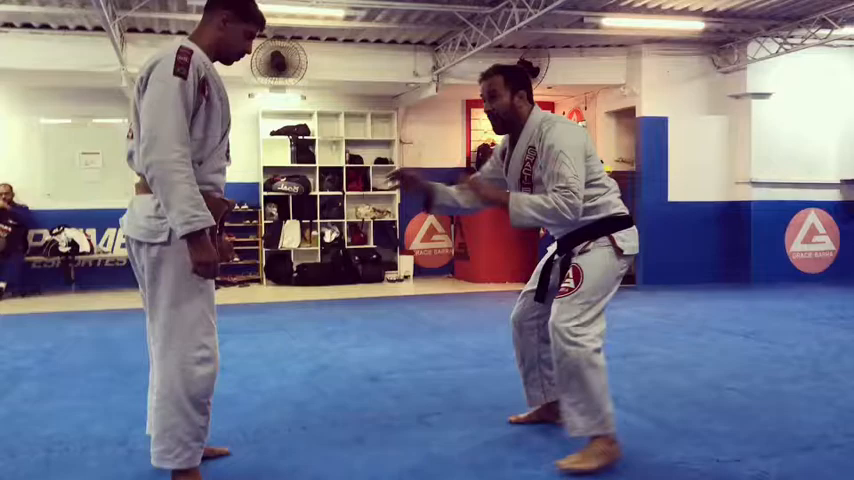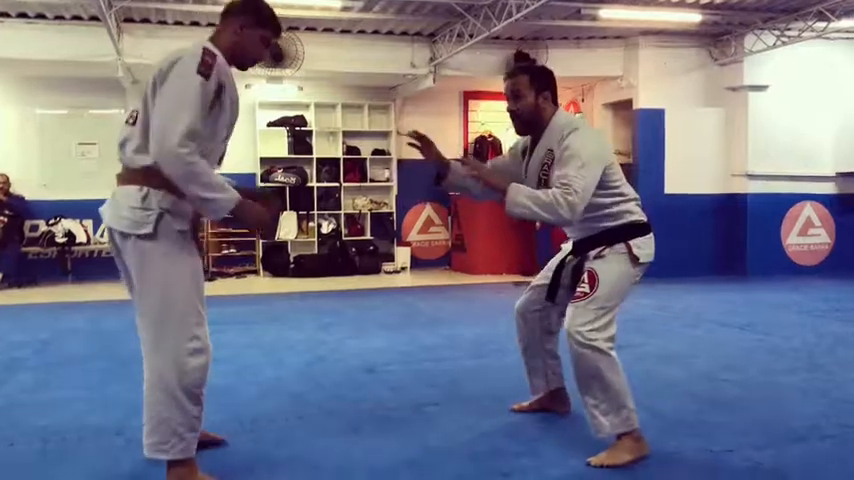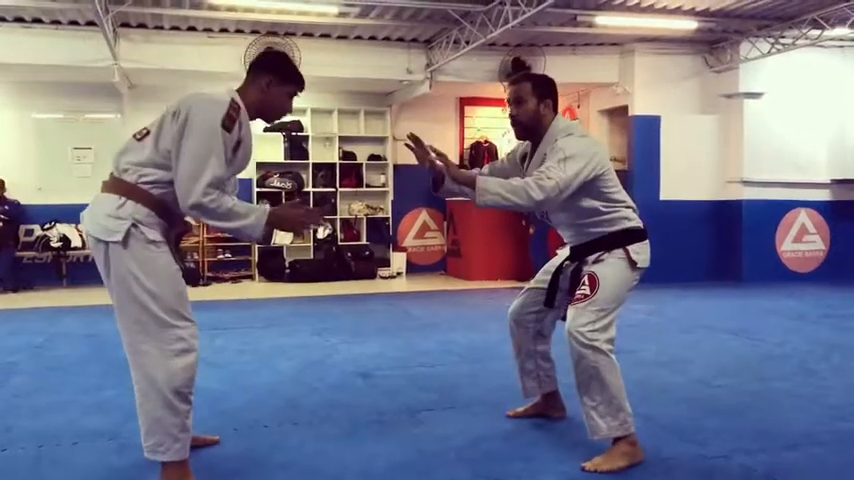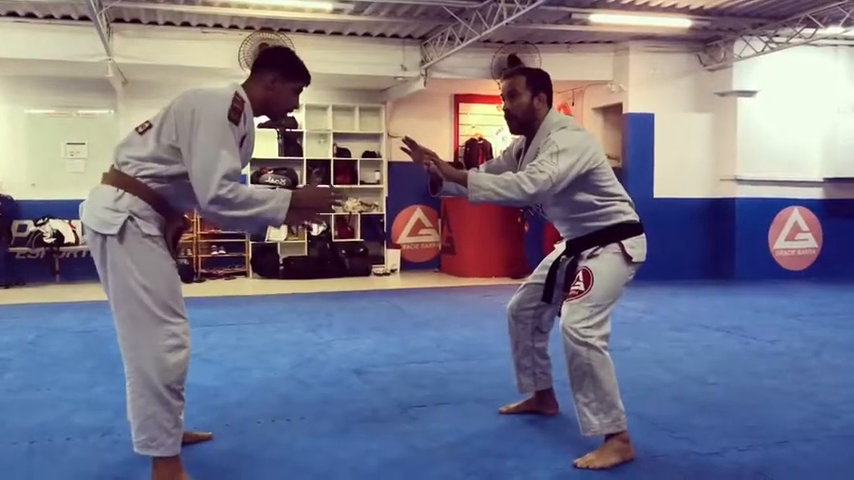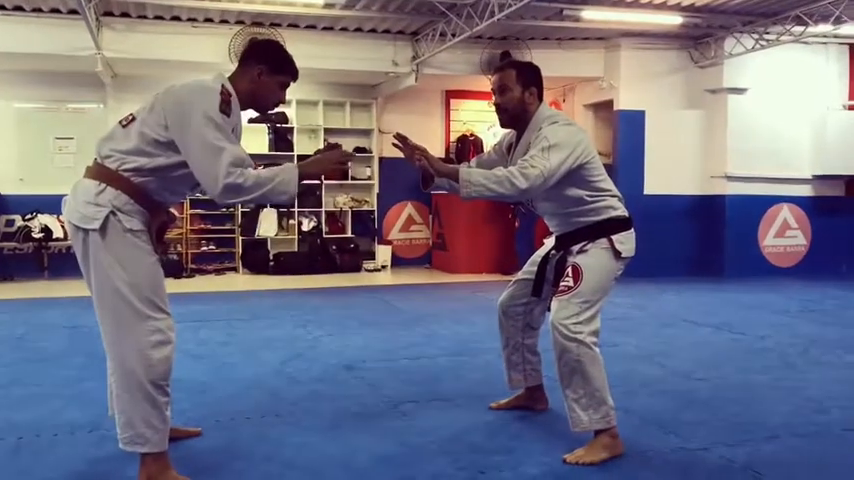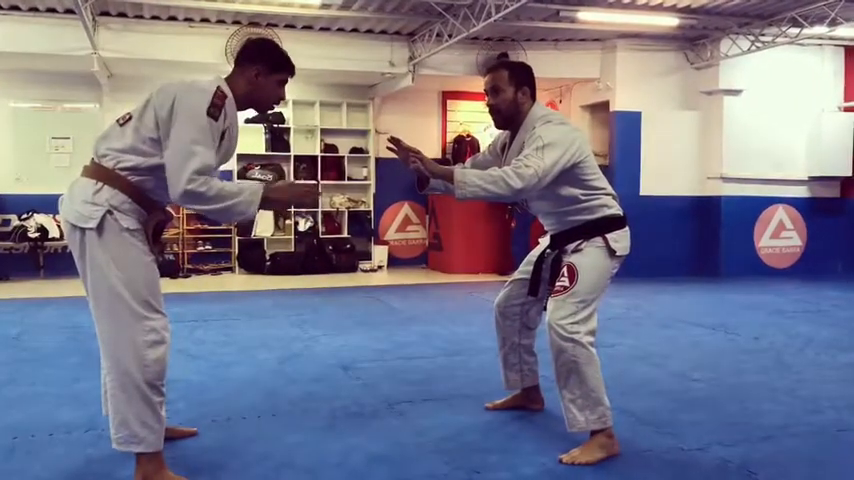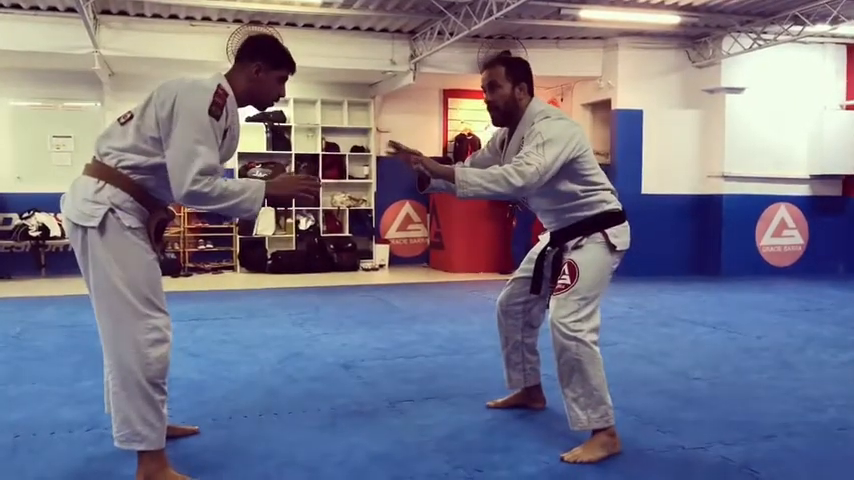
dt=0.5s
person 1, frame 1
left shoulder: (198, 72)
right shoulder: (180, 62)
right elbow: (164, 157)
left wrist: (206, 227)
right wrist: (197, 233)
left hip: (178, 222)
right hip: (172, 224)
left knee: (176, 342)
right knee: (189, 349)
left ankle: (178, 440)
person 1, frame 2
left shoulder: (205, 70)
right shoulder: (200, 62)
right elbow: (174, 150)
left wrist: (233, 202)
right wrist: (234, 206)
left hip: (154, 209)
right hip: (154, 212)
left knee: (168, 334)
right knee: (181, 340)
left ankle: (176, 430)
person 1, frame 3
left shoulder: (230, 120)
right shoulder: (216, 112)
left elbow: (209, 196)
right elbow: (200, 198)
left wrist: (270, 217)
right wrist: (269, 218)
left hip: (133, 220)
right hip: (126, 222)
left knee: (157, 338)
right knee: (170, 343)
left ankle: (169, 433)
person 1, frame 4
left shoulder: (234, 113)
right shoulder: (220, 106)
left elbow: (215, 194)
right elbow: (217, 195)
left wrist: (281, 210)
right wrist: (290, 201)
left hip: (133, 214)
right hip: (125, 215)
left knee: (152, 334)
right knee: (162, 338)
left ankle: (162, 428)
person 1, frame 5
left shoulder: (217, 105)
right shoulder: (205, 100)
left elbow: (214, 181)
right elbow: (228, 181)
right wrist: (302, 170)
left hip: (119, 209)
right hip: (107, 210)
left knee: (136, 329)
right knee: (145, 334)
left ankle: (148, 423)
person 1, frame 6
left shoulder: (219, 109)
right shoulder: (201, 100)
left elbow: (193, 184)
right elbow: (191, 187)
right wrist: (268, 195)
left hip: (116, 210)
right hip: (104, 209)
left knee: (129, 328)
right knee: (139, 334)
left ankle: (141, 423)
person 1, frame 7
left shoulder: (219, 105)
right shoulder: (203, 97)
left elbow: (188, 182)
right elbow: (194, 186)
left wrist: (265, 191)
right wrist: (269, 189)
left hip: (120, 208)
right hip: (106, 208)
left knee: (132, 327)
right knee: (142, 332)
left ankle: (144, 421)
person 2, frame 1
left shoulder: (557, 135)
right shoulder: (510, 146)
left elbow: (565, 206)
right elbow: (473, 199)
left wrist: (503, 199)
right wrist: (425, 189)
left hip: (603, 238)
right hip: (568, 243)
left knee: (572, 330)
right knee: (527, 320)
left ankle: (602, 440)
right ankle: (548, 405)
person 2, frame 2
left shoulder: (578, 139)
right shoulder: (531, 144)
left elbow: (566, 205)
right elbow: (490, 179)
left wrist: (503, 189)
right wrist: (443, 165)
left hip: (620, 243)
right hip: (584, 244)
left knee: (584, 330)
right knee: (533, 311)
left ankle: (630, 437)
right ankle: (554, 395)
person 2, frame 3
left shoulder: (575, 146)
right shoulder: (529, 150)
left elbow: (538, 192)
right elbow: (487, 179)
left wrist: (465, 179)
right wrist: (440, 172)
left hip: (617, 249)
right hip: (578, 250)
left knee: (585, 332)
right knee: (526, 316)
left ankle: (625, 442)
right ankle: (548, 399)
person 2, frame 4
left shoulder: (568, 139)
right shoulder: (526, 145)
left elbow: (530, 186)
right elbow: (488, 176)
left wrist: (456, 176)
right wrist: (438, 173)
left hip: (612, 244)
right hip: (575, 243)
left knee: (579, 327)
right knee: (524, 311)
left ankle: (617, 438)
right ankle: (543, 395)
person 2, frame 5
left shoulder: (559, 134)
right shoulder: (516, 139)
left elbow: (522, 181)
right elbow: (477, 171)
left wrist: (447, 171)
right wrist: (431, 169)
left hip: (601, 239)
right hip: (565, 239)
left knee: (569, 324)
right knee: (514, 307)
left ankle: (606, 435)
right ankle: (531, 391)
person 2, frame 6
left shoulder: (553, 132)
right shoulder: (511, 138)
left elbow: (517, 181)
right elbow: (473, 171)
left wrist: (442, 172)
right wrist: (425, 170)
left hip: (596, 237)
right hip: (560, 237)
left knee: (566, 324)
right knee: (511, 307)
left ankle: (602, 434)
right ankle: (528, 390)
person 2, frame 7
left shoulder: (552, 128)
right shoulder: (508, 134)
left elbow: (519, 180)
right elbow: (471, 171)
left wrist: (440, 171)
right wrist: (426, 170)
left hip: (596, 234)
right hip: (560, 235)
left knee: (569, 323)
right knee: (513, 306)
left ankle: (604, 433)
right ankle: (529, 389)
